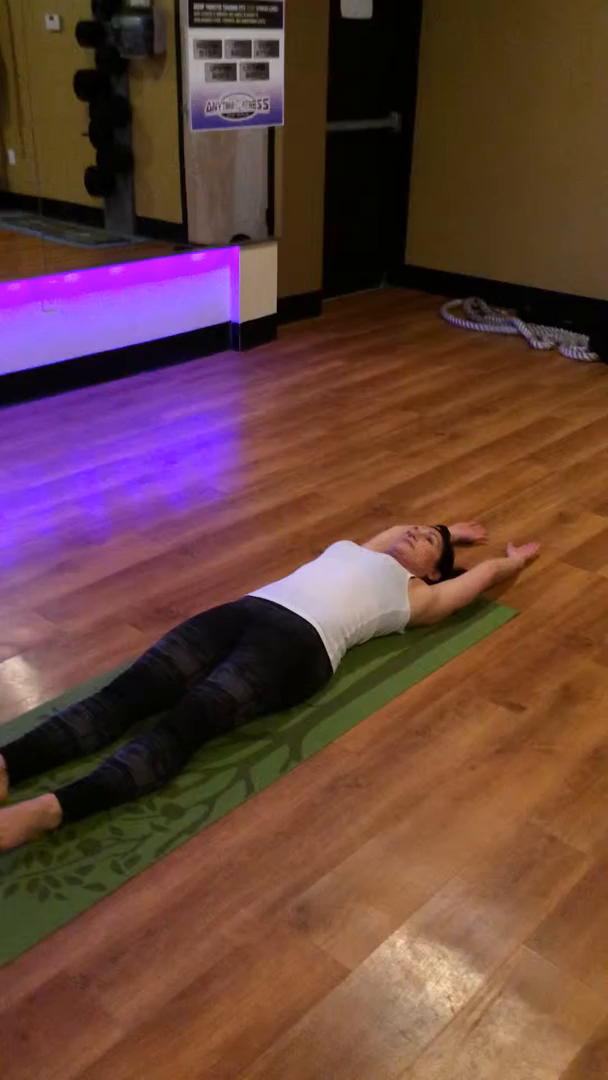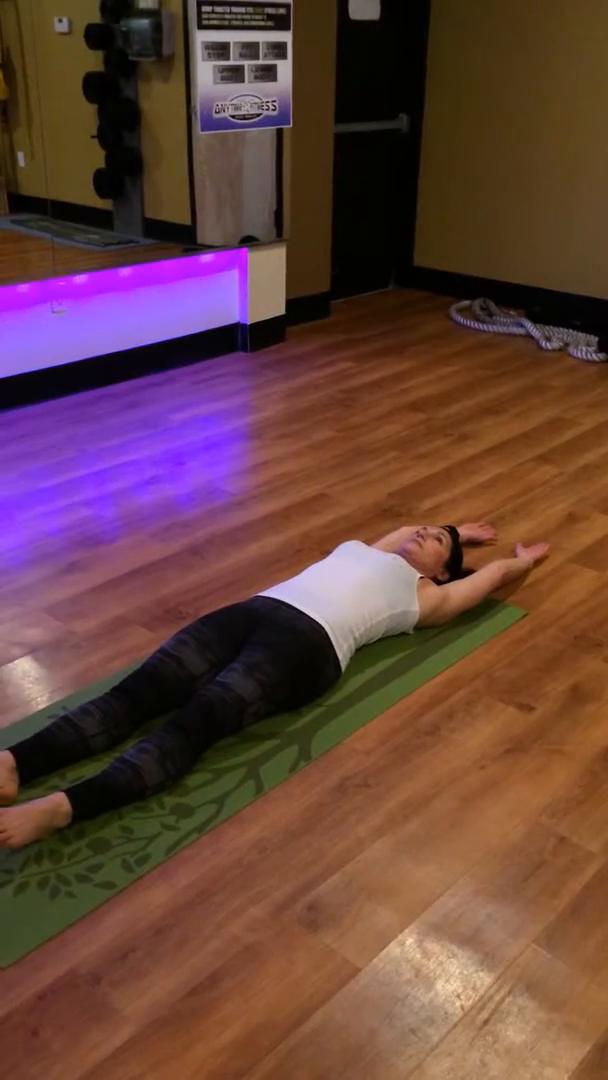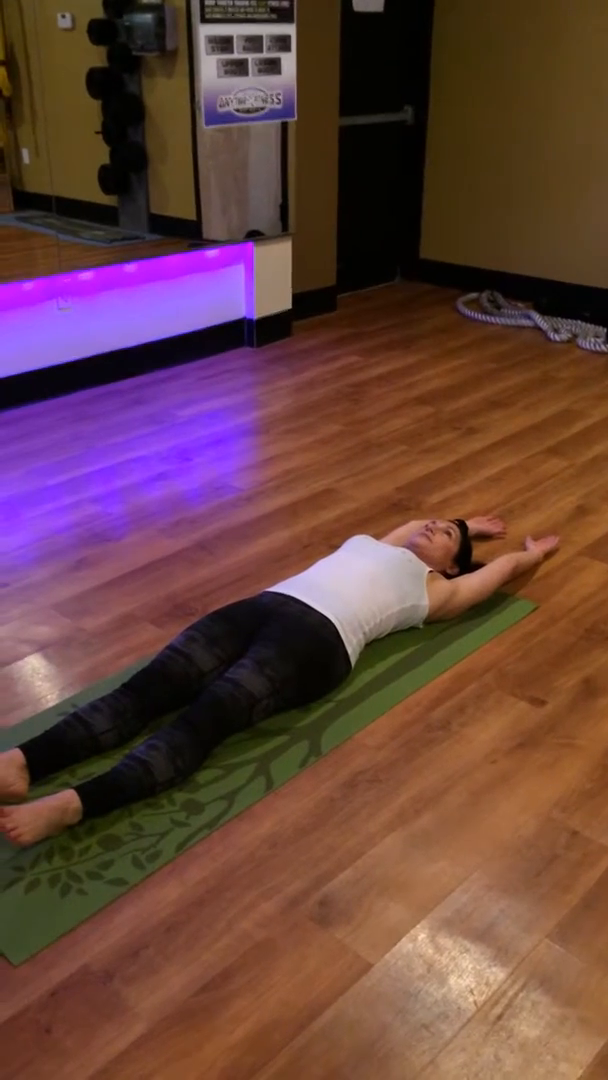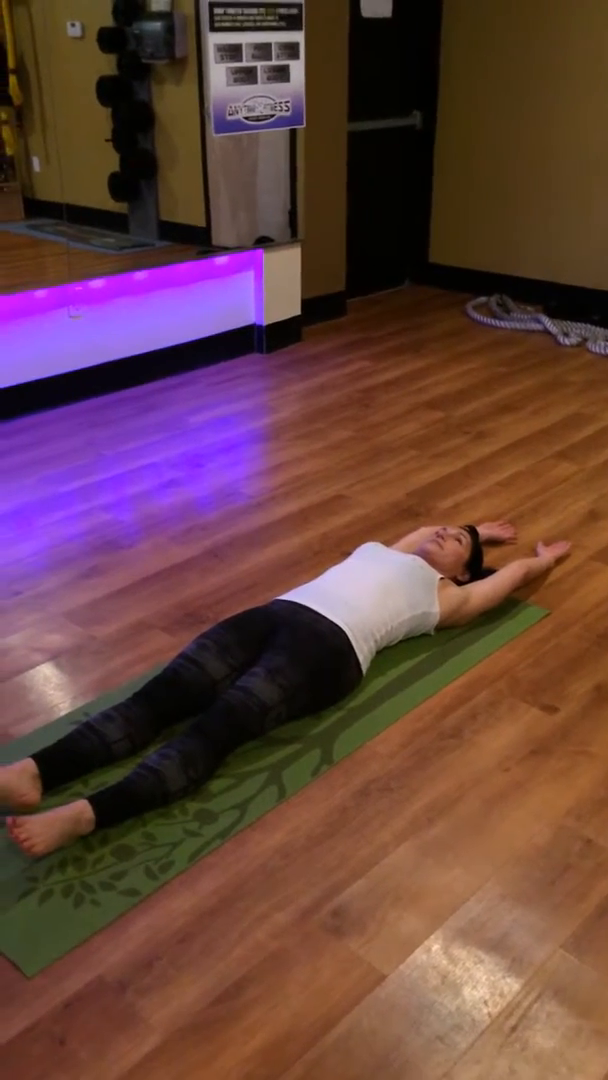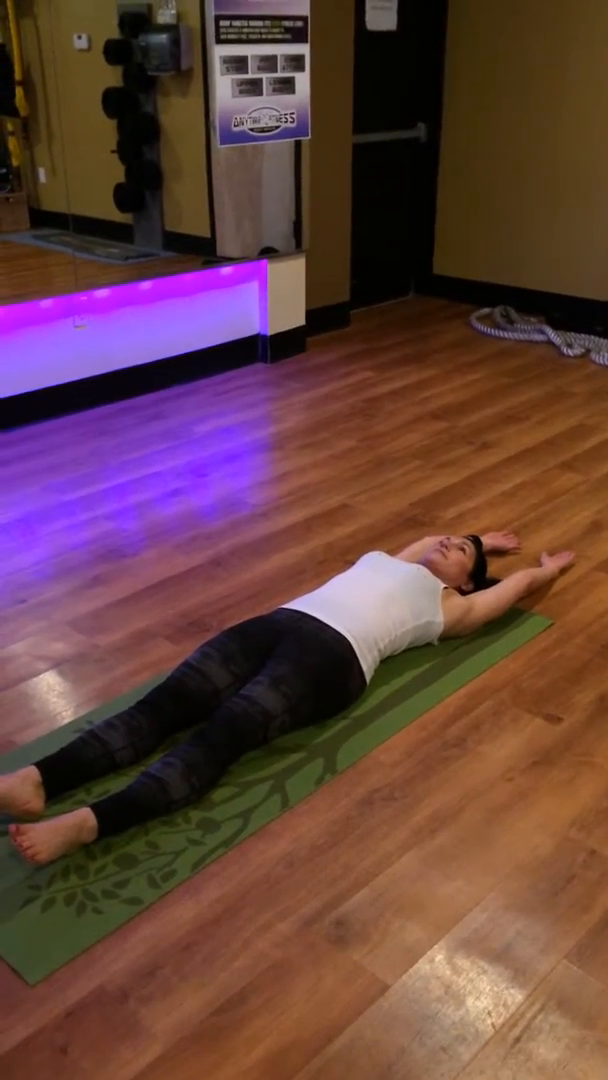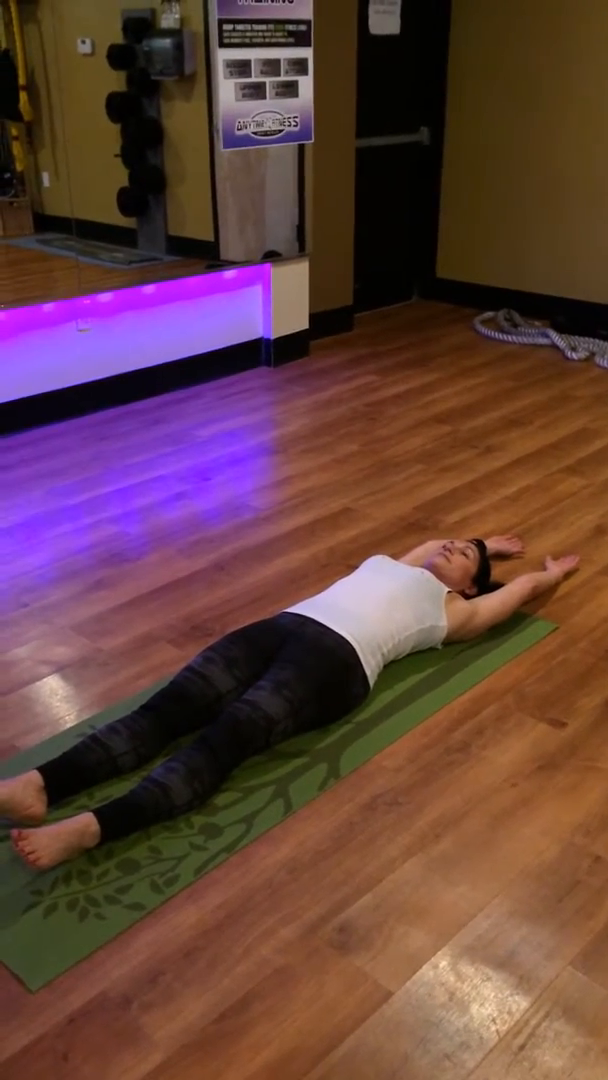
dt=0.5s
person 1, frame 1
left shoulder: (416, 595)
right shoulder: (353, 548)
left elbow: (484, 573)
right elbow: (399, 530)
left wrist: (518, 557)
right wrist: (449, 529)
left hip: (300, 642)
right hip: (247, 610)
left knee: (185, 720)
right knee: (131, 691)
left ankle: (54, 808)
person 1, frame 2
left shoulder: (425, 595)
right shoulder: (362, 550)
left elbow: (495, 574)
right elbow: (407, 529)
left wrist: (525, 558)
right wrist: (455, 529)
left hip: (310, 642)
right hip: (256, 610)
left knee: (197, 719)
right knee: (141, 691)
left ankle: (63, 808)
person 1, frame 3
left shoulder: (435, 589)
right shoulder: (372, 544)
left elbow: (505, 567)
right elbow: (416, 524)
left wrist: (536, 551)
right wrist: (465, 522)
left hip: (320, 638)
right hip: (265, 606)
left knee: (206, 716)
right knee: (151, 686)
left ankle: (73, 805)
person 1, frame 4
left shoulder: (446, 596)
right shoulder: (384, 551)
left elbow: (516, 573)
right elbow: (430, 529)
left wrist: (547, 556)
right wrist: (476, 528)
left hip: (331, 645)
right hip: (277, 613)
left knee: (216, 726)
right knee: (163, 695)
left ankle: (85, 815)
person 1, frame 5
left shoulder: (450, 606)
right shoulder: (388, 561)
left elbow: (519, 584)
right elbow: (430, 540)
left wrist: (551, 566)
right wrist: (478, 537)
left hip: (336, 656)
right hip: (281, 623)
left knee: (223, 732)
right knee: (168, 702)
left ankle: (88, 823)
person 1, frame 6
left shoulder: (454, 609)
right shoulder: (392, 564)
left elbow: (524, 587)
right elbow: (435, 544)
left wrist: (555, 570)
right wrist: (484, 542)
left hip: (338, 658)
right hip: (285, 626)
left knee: (225, 736)
right knee: (171, 707)
left ankle: (91, 827)
